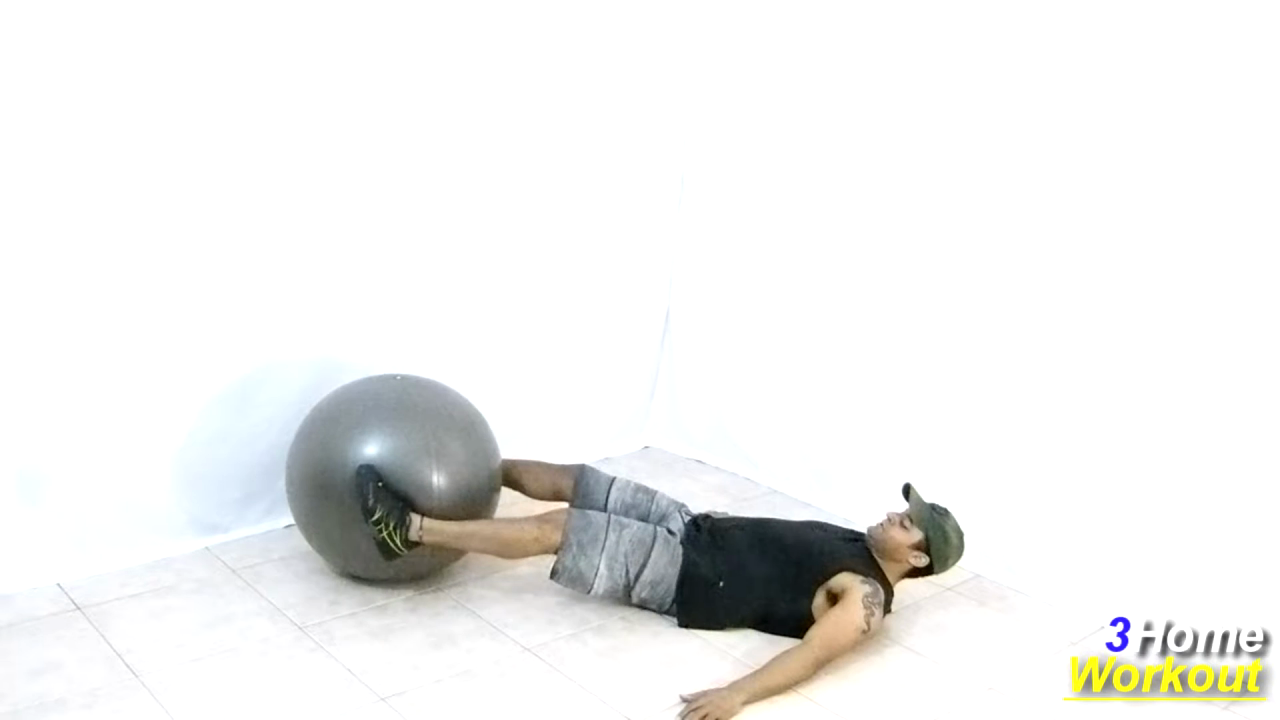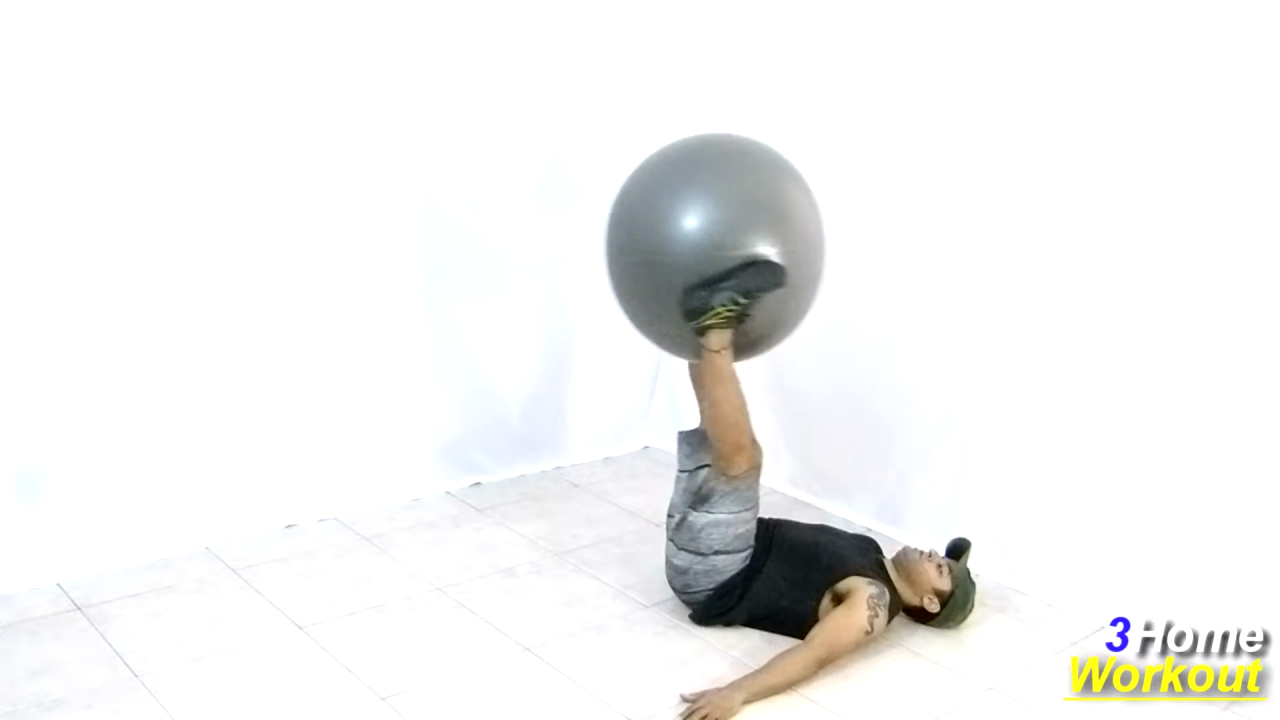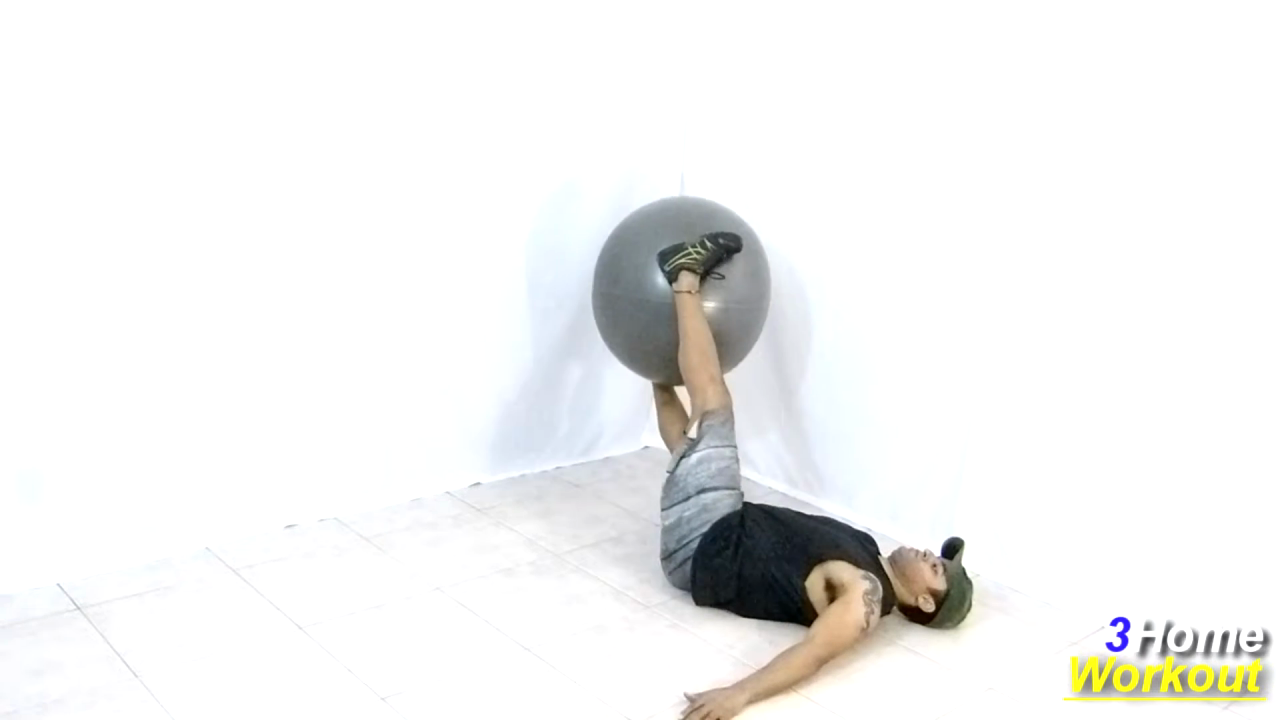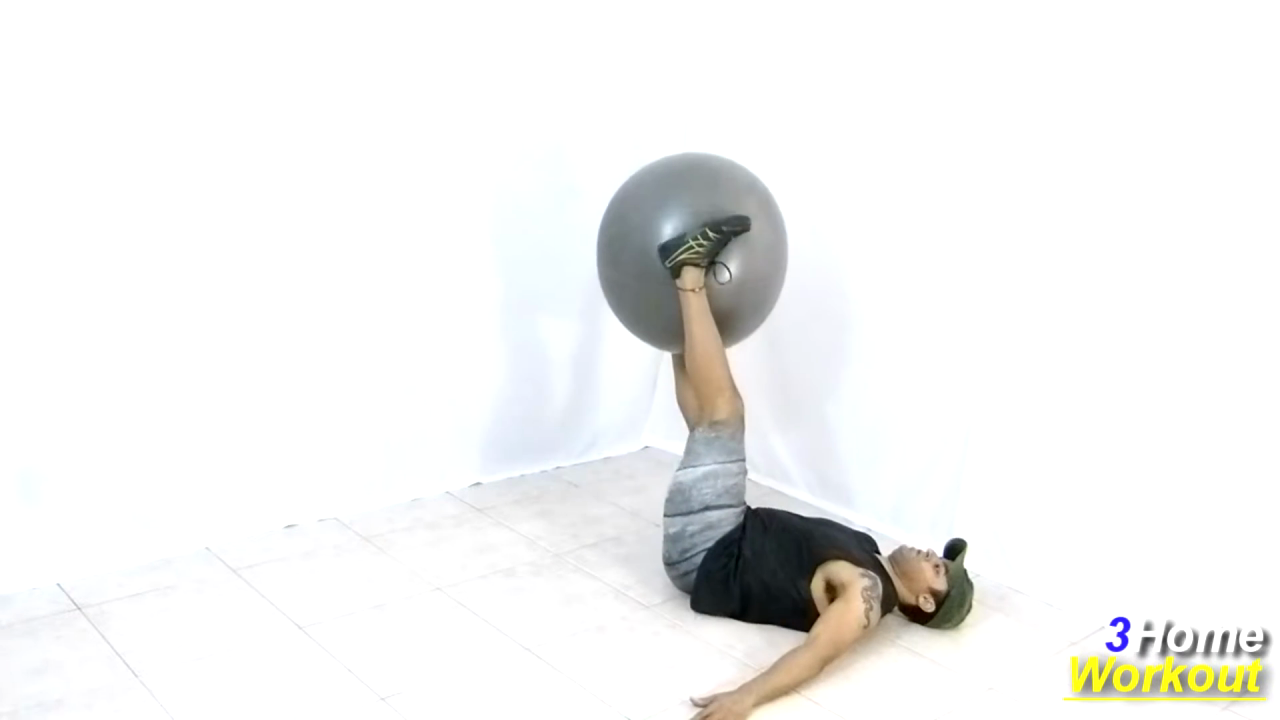
dt=1s
person 1, frame 1
left shoulder: (864, 598)
right shoulder: (852, 543)
left elbow: (812, 653)
right wrist: (713, 522)
left hip: (690, 577)
right hip: (693, 531)
left knee: (553, 530)
right knee: (571, 480)
left ankle: (411, 529)
person 1, frame 2
left shoulder: (871, 602)
right shoulder: (866, 553)
left elbow: (816, 654)
left hip: (711, 579)
left knee: (739, 453)
right knee: (722, 425)
left ankle: (715, 325)
right ankle: (713, 321)
person 1, frame 3
left shoulder: (866, 595)
right shoulder: (865, 552)
left elbow: (814, 652)
left hip: (703, 547)
right hip: (714, 541)
left knee: (713, 406)
left ankle: (687, 278)
person 1, frame 4
left shoulder: (865, 595)
right shoulder: (867, 555)
left elbow: (817, 652)
left hip: (704, 559)
right hip: (723, 545)
left knee: (723, 414)
left ankle: (691, 273)
